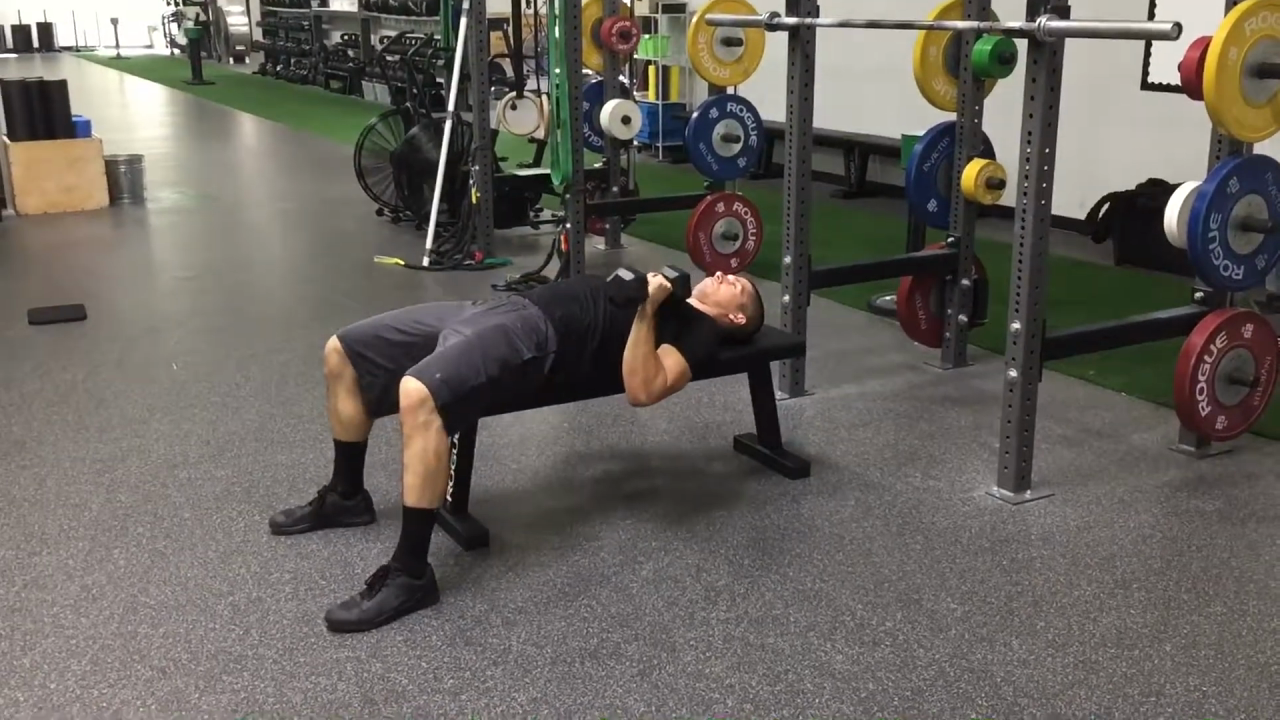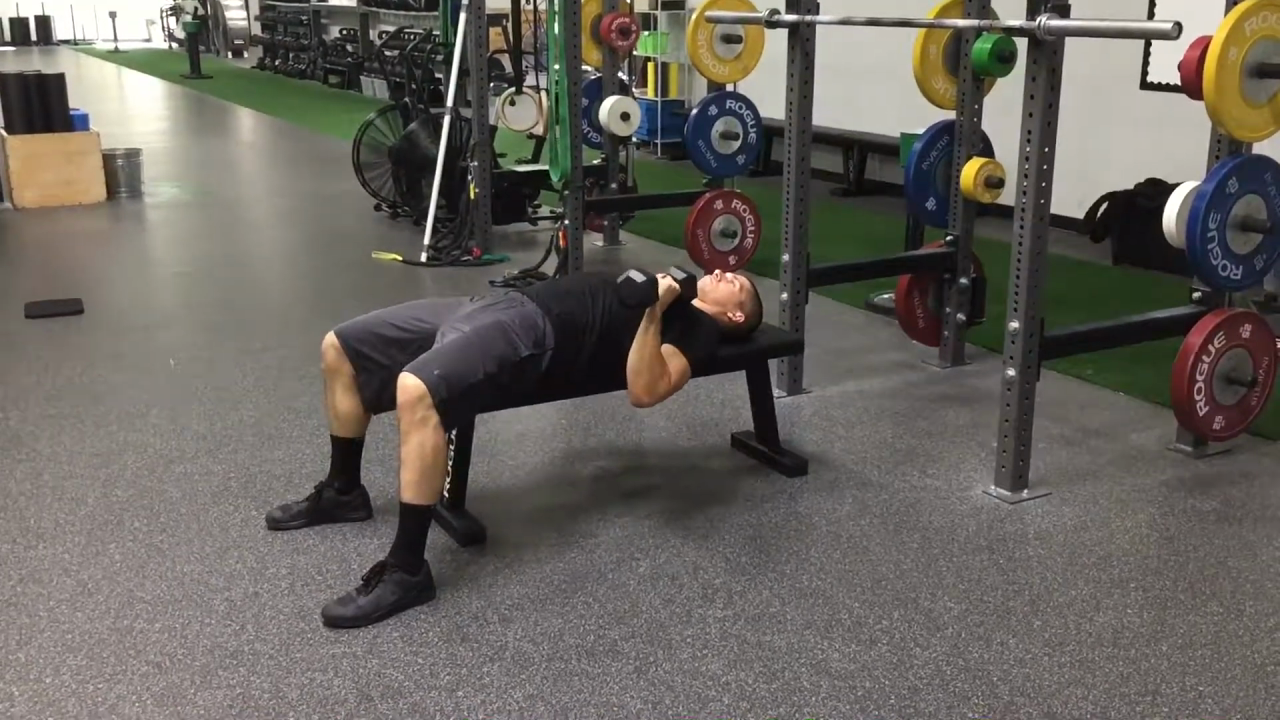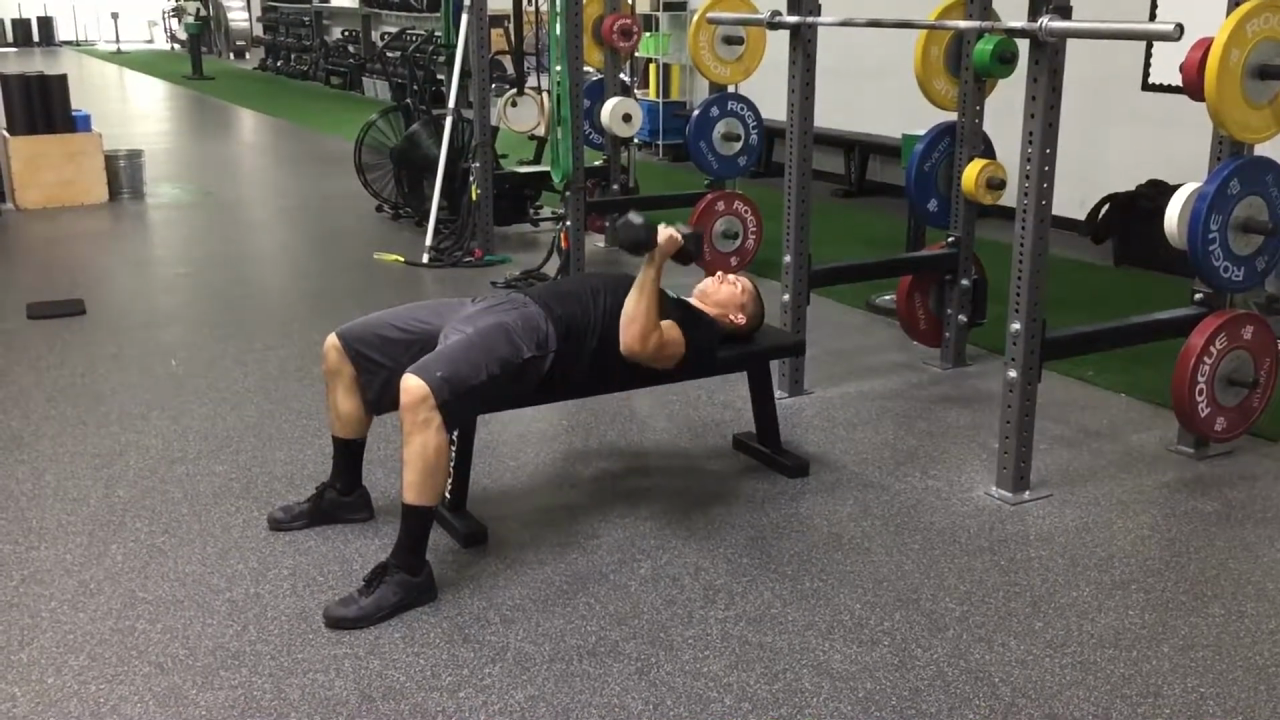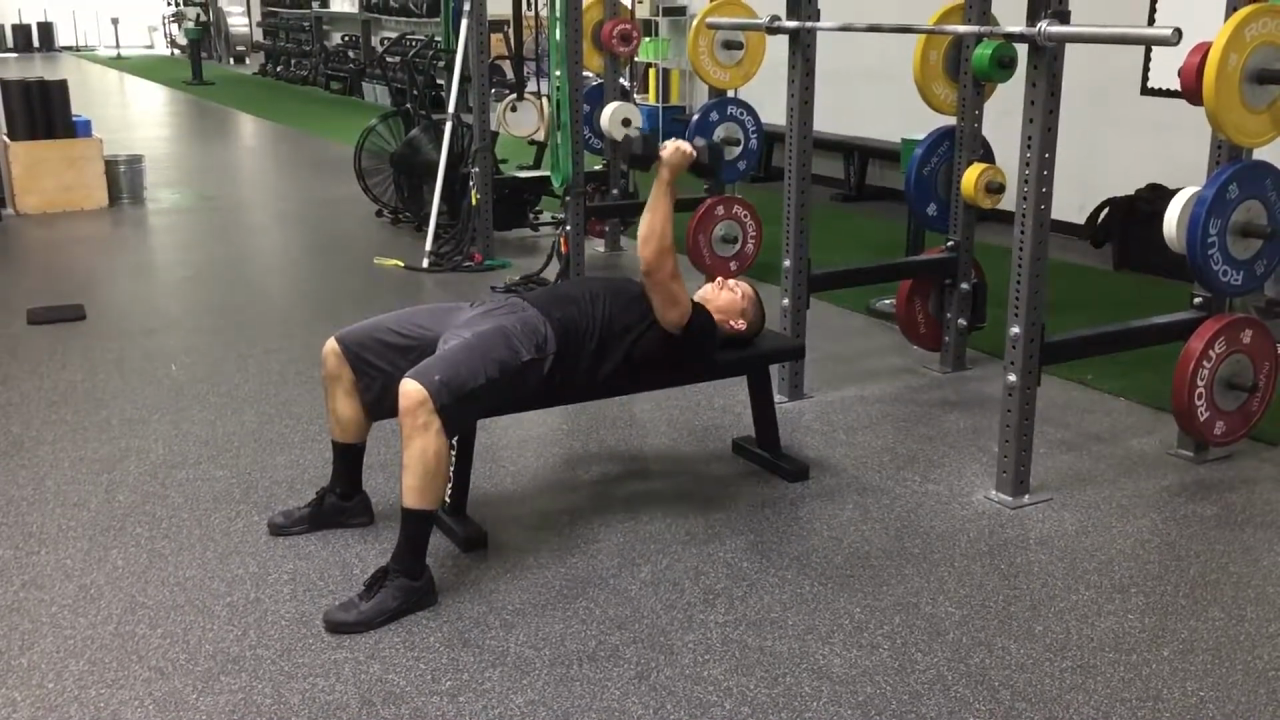
dt=0.4s
person 1, frame 1
left shoulder: (697, 329)
right shoulder: (663, 298)
left elbow: (641, 389)
left wrist: (647, 308)
left hip: (533, 337)
left knee: (419, 396)
right knee: (343, 352)
left ankle: (410, 573)
right ankle: (346, 496)
person 1, frame 2
left shoulder: (696, 328)
right shoulder: (665, 300)
left elbow: (644, 391)
left wrist: (656, 310)
left hip: (531, 335)
left knee: (417, 391)
right knee: (340, 348)
left ankle: (406, 569)
right ankle: (343, 492)
person 1, frame 3
left shoulder: (697, 332)
right shoulder: (666, 310)
left elbow: (634, 346)
left wrist: (656, 258)
left hip: (534, 335)
left knee: (419, 393)
right knee: (341, 351)
left ankle: (409, 571)
right ankle: (344, 493)
person 1, frame 4
left shoulder: (692, 331)
right shoulder: (664, 308)
left elbow: (655, 266)
left wrist: (667, 176)
left hip: (533, 339)
left knee: (418, 398)
right knee: (340, 355)
left ankle: (408, 576)
right ankle: (344, 497)
